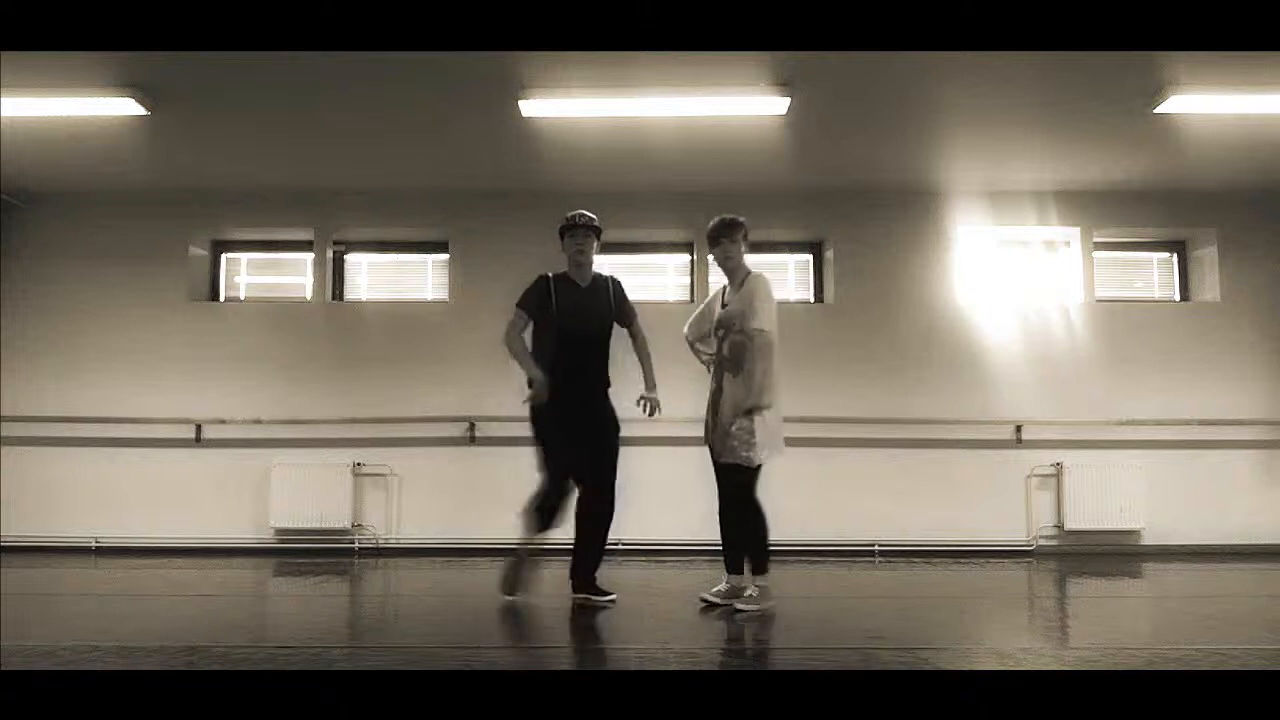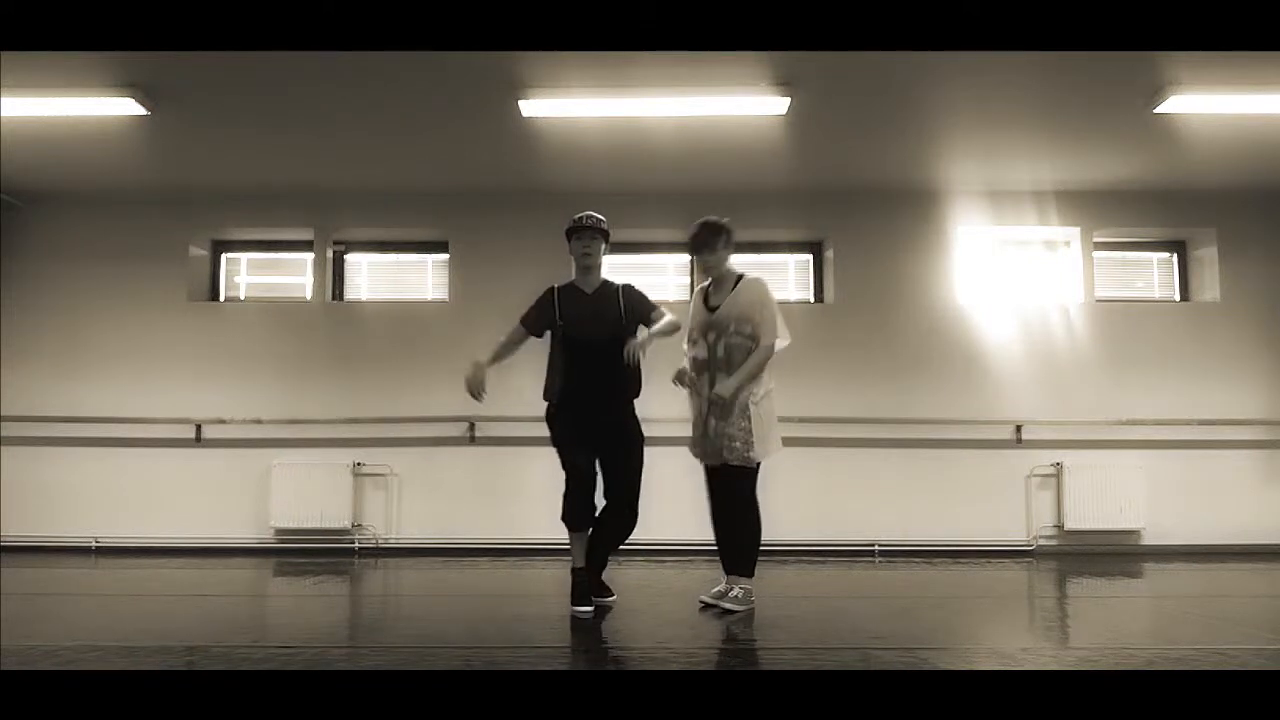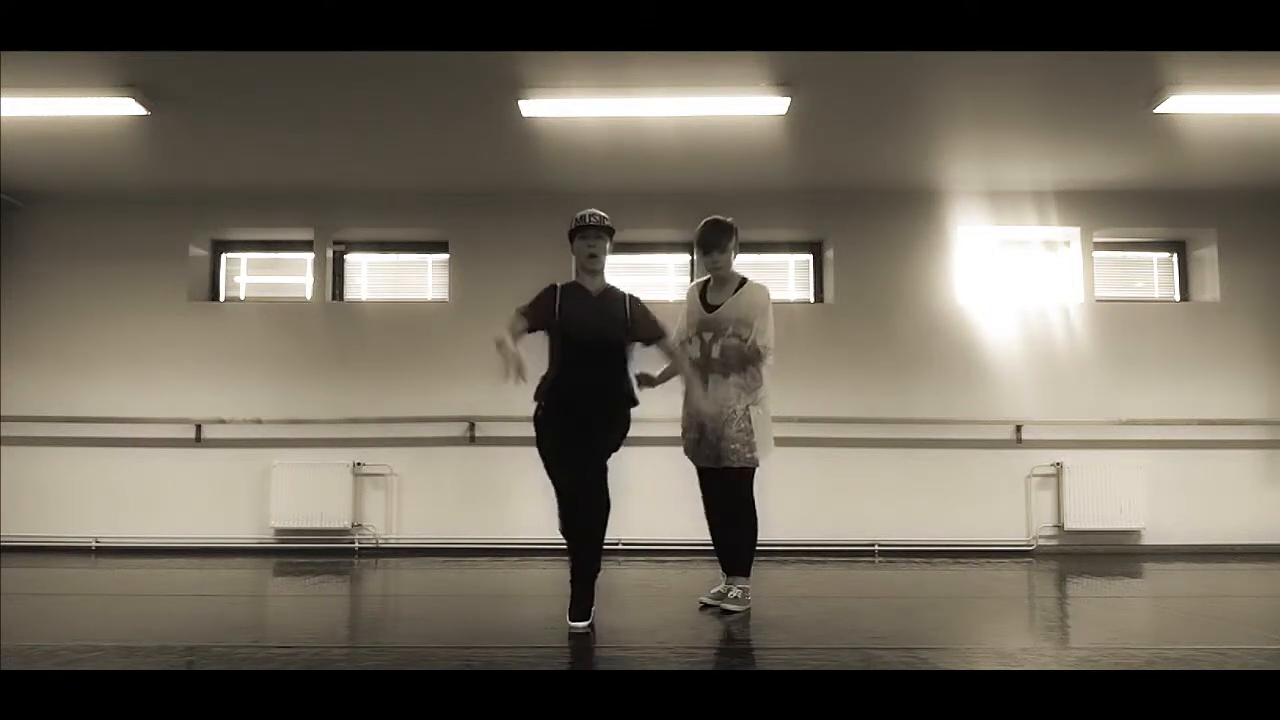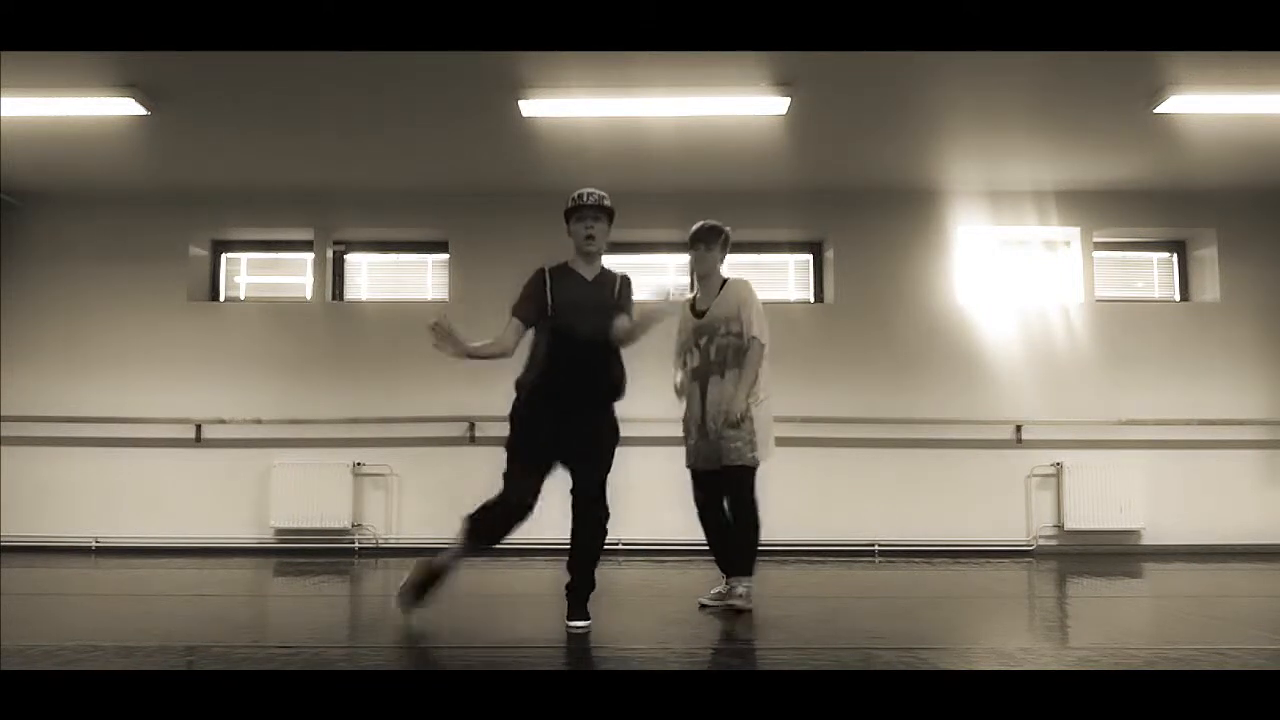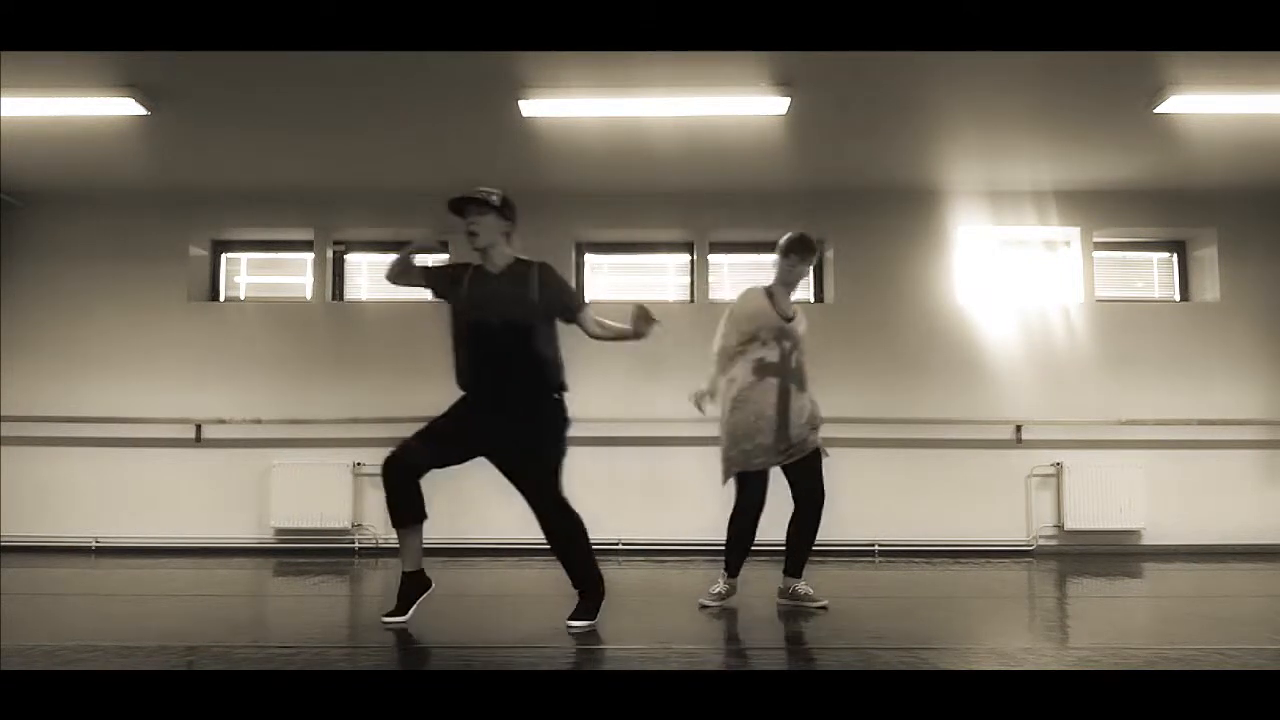
dt=1s
person 1, frame 1
left shoulder: (610, 289)
right shoulder: (546, 286)
left elbow: (637, 336)
right elbow: (512, 334)
left wrist: (650, 386)
right wrist: (534, 374)
left hip: (595, 401)
right hip: (553, 401)
left knee: (600, 491)
right knee: (559, 481)
left ankle: (583, 577)
right ankle: (521, 556)
person 1, frame 2
left shoulder: (625, 296)
right shoulder: (555, 299)
left elbow: (672, 321)
right elbow: (515, 337)
left wrist: (646, 336)
right wrist: (483, 363)
left hip: (617, 411)
right hip: (569, 410)
left knee: (624, 500)
right knee: (579, 479)
left ankle: (592, 567)
right ankle: (580, 575)
person 1, frame 3
left shoulder: (628, 305)
right shoulder: (554, 297)
left elbow: (671, 350)
right elbow: (509, 330)
left wrist: (697, 388)
right wrist: (509, 346)
left hip: (608, 413)
right hip: (558, 413)
left knee: (589, 488)
right knee: (574, 493)
left ankle: (582, 588)
right ankle: (584, 586)
person 1, frame 4
left shoulder: (619, 285)
right shoulder: (545, 280)
left elbow: (619, 335)
right elbow: (508, 341)
left wrist: (647, 320)
right wrist: (466, 349)
left hip: (593, 415)
right hip: (539, 407)
left knee: (591, 505)
right knee: (516, 499)
left ankle: (578, 599)
right ankle: (437, 567)
person 1, frame 5
left shoulder: (539, 277)
right shoulder: (462, 277)
left elbow: (590, 324)
right elbow: (396, 277)
left wrist: (631, 331)
right wrist: (413, 248)
left hip: (534, 411)
right hip: (479, 406)
left knee: (547, 502)
right knee: (400, 465)
left ankle: (590, 593)
right ankle: (413, 577)
person 2, frame 1
left shoulder: (757, 285)
right shoulder: (718, 296)
left elbow: (763, 340)
right elbow: (692, 333)
left wrist: (757, 395)
right wrist: (708, 359)
left hip: (749, 409)
right hip: (721, 406)
left knee: (744, 493)
right knee: (727, 498)
left ankle: (760, 583)
right ankle: (734, 579)
person 2, frame 2
left shoulder: (754, 289)
right shoulder: (700, 296)
left elbow: (767, 346)
left wrist: (733, 384)
right wrist: (686, 368)
left hip: (745, 405)
right hip: (709, 408)
left knee: (742, 495)
right knee: (719, 497)
left ankle: (745, 583)
right ankle: (730, 578)
person 2, frame 3
left shoulder: (756, 294)
right shoulder: (695, 294)
left elbow: (763, 353)
right elbow: (685, 350)
left wrist: (753, 353)
right wrist: (657, 378)
left hip: (739, 409)
right hip: (701, 409)
left knee: (737, 495)
right knee: (713, 497)
left ankle: (742, 584)
right ankle: (729, 578)
person 2, frame 4
left shoulder: (740, 290)
right shoulder: (686, 307)
left elbow: (757, 345)
left wrist: (739, 397)
right wrist: (680, 380)
left hip: (738, 409)
right hip: (700, 414)
left knee: (739, 492)
right knee: (706, 498)
left ankle: (744, 582)
right ankle: (730, 578)
person 2, frame 5
left shoulder: (799, 317)
right shoulder: (751, 300)
right elbow: (725, 347)
left wrist: (812, 405)
right wrist: (712, 383)
left hip: (795, 420)
right hip: (750, 414)
left knee: (812, 496)
right knee: (750, 500)
left ankle: (792, 582)
right ankle: (728, 579)
